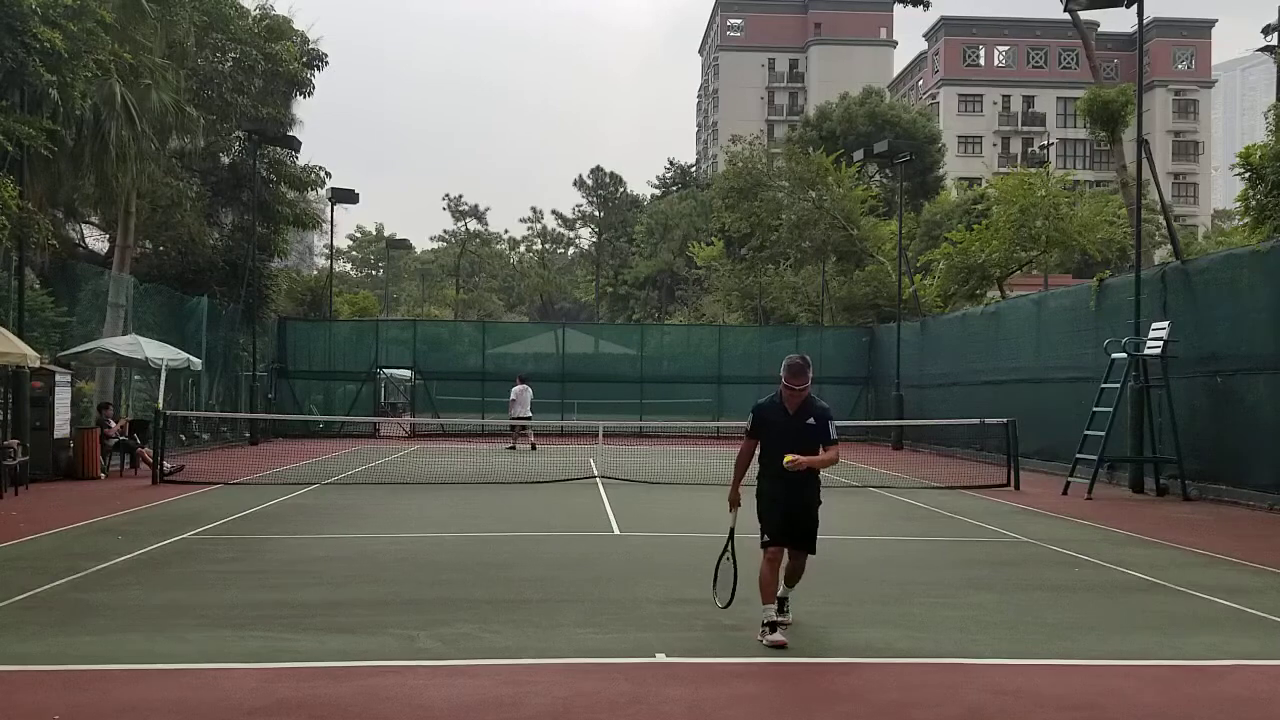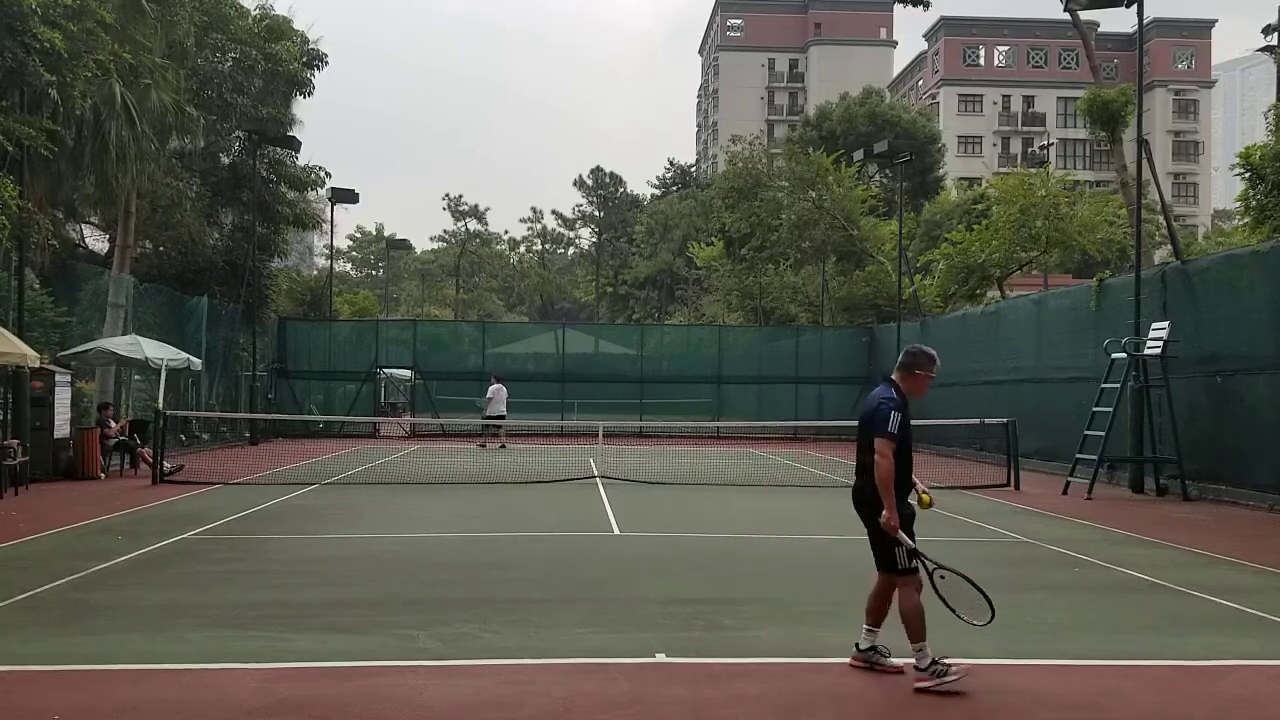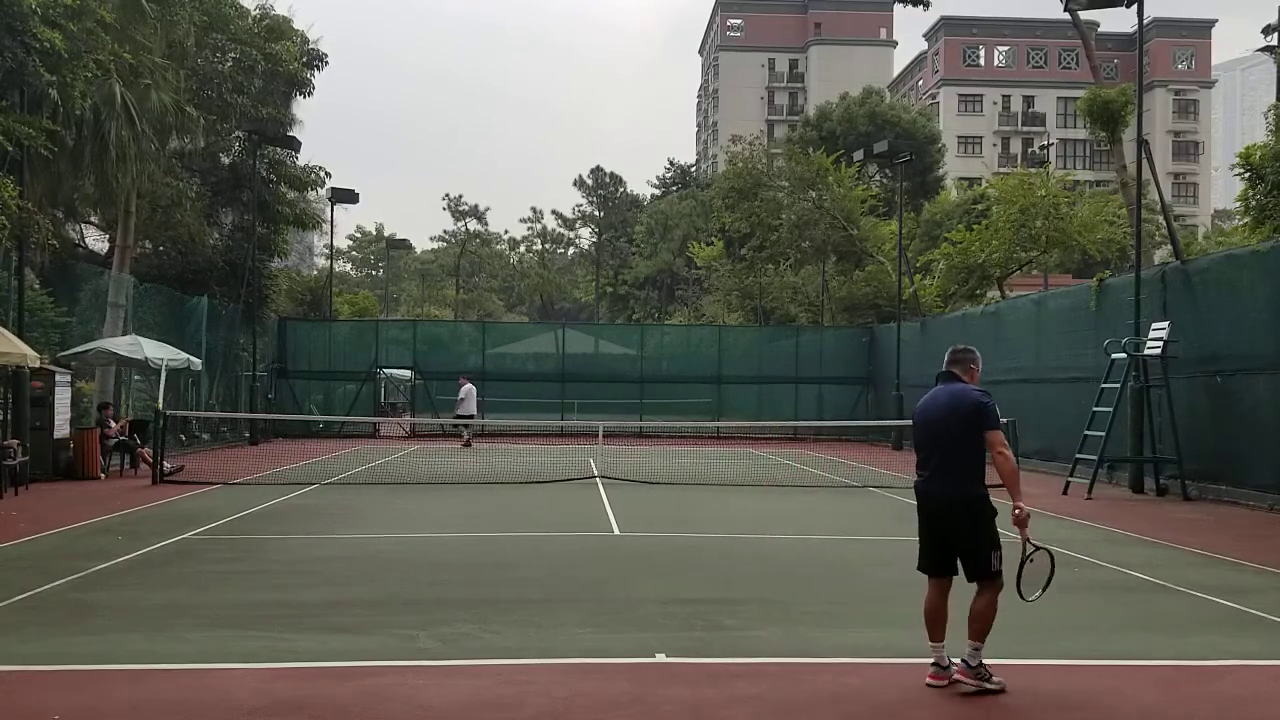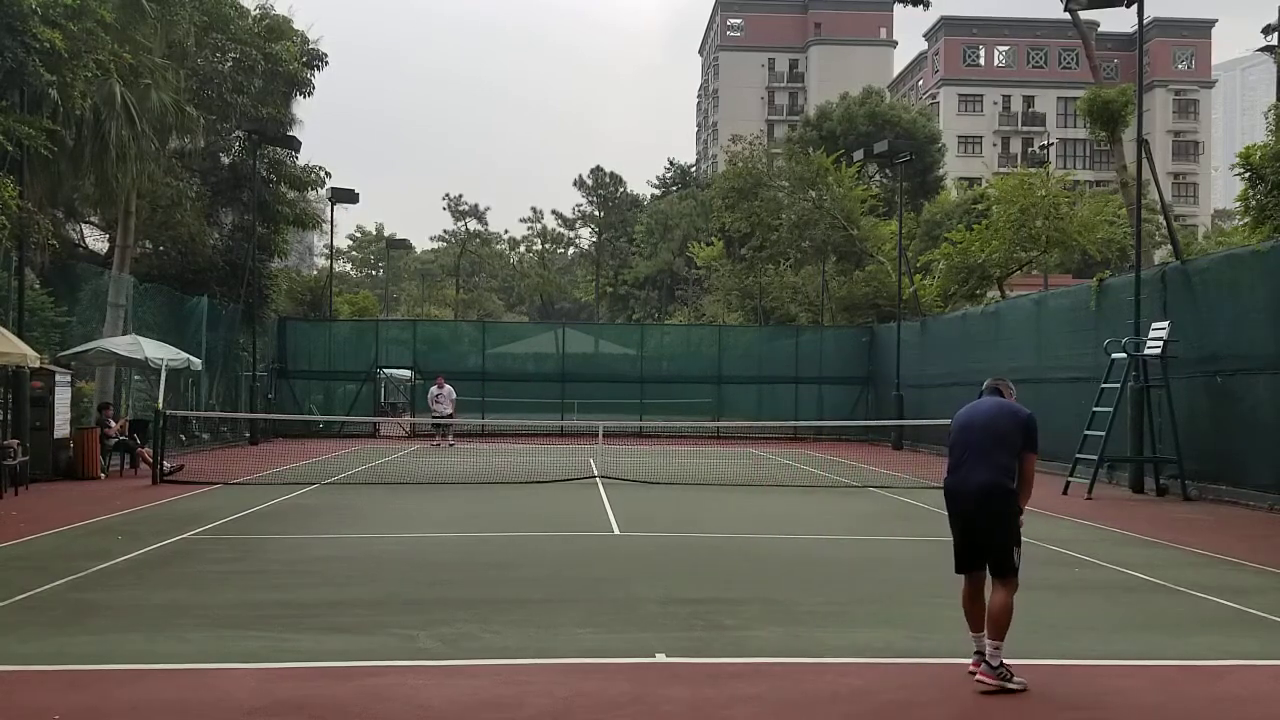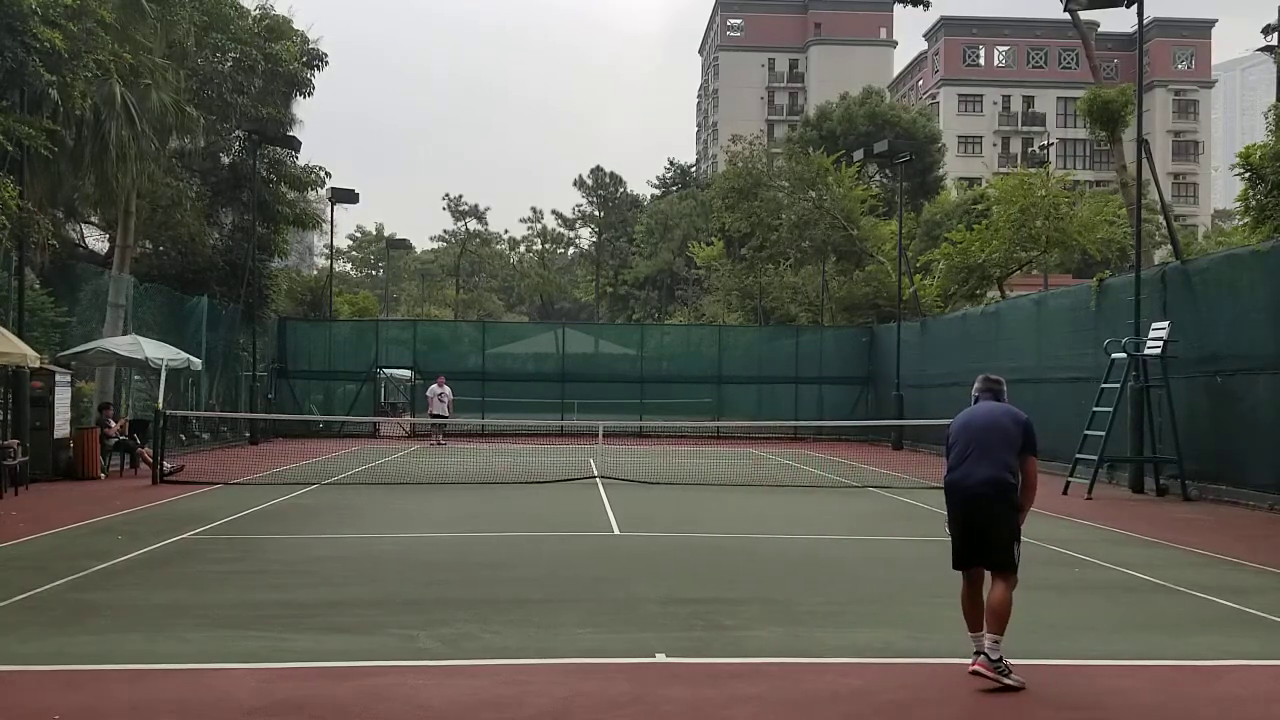
dt=1s
person 1, frame 1
left shoulder: (820, 412)
right shoulder: (763, 408)
left elbow: (832, 456)
right elbow: (747, 450)
left wrist: (807, 461)
right wrist: (735, 487)
left hip: (806, 497)
right hip: (771, 494)
left knee: (799, 559)
right knee: (773, 553)
left ankle: (783, 595)
right ankle: (769, 623)
person 1, frame 2
left shoulder: (884, 399)
right shoulder: (891, 404)
right elbow: (883, 457)
left wrist: (913, 483)
right wrist: (890, 508)
left hip: (874, 498)
right hip: (881, 502)
left knee: (890, 575)
right knee: (910, 580)
left ankle: (866, 648)
right ankle: (926, 667)
person 1, frame 3
left shoulder: (923, 404)
right shoulder: (977, 398)
right elbow: (1000, 452)
right wrist: (1017, 500)
left hip: (929, 502)
right hip: (967, 502)
left knee: (938, 583)
right knee: (989, 583)
left ankle: (940, 664)
right ankle: (972, 664)
person 1, frame 4
left shoulder: (962, 413)
right shoulder: (1022, 415)
right elbow: (1026, 477)
right wrist: (1016, 511)
left hip: (957, 496)
right hip: (995, 497)
left knee: (973, 578)
right knee: (1004, 581)
left ankle: (980, 653)
right ankle: (992, 664)
person 1, frame 5
left shoulder: (959, 419)
right shoulder: (1019, 419)
right elbow: (1030, 483)
left wrist: (955, 517)
right wrist: (1017, 519)
left hip: (957, 494)
right hip: (997, 494)
left knee: (971, 576)
right knee: (1003, 577)
left ankle: (980, 652)
right ankle: (992, 657)
